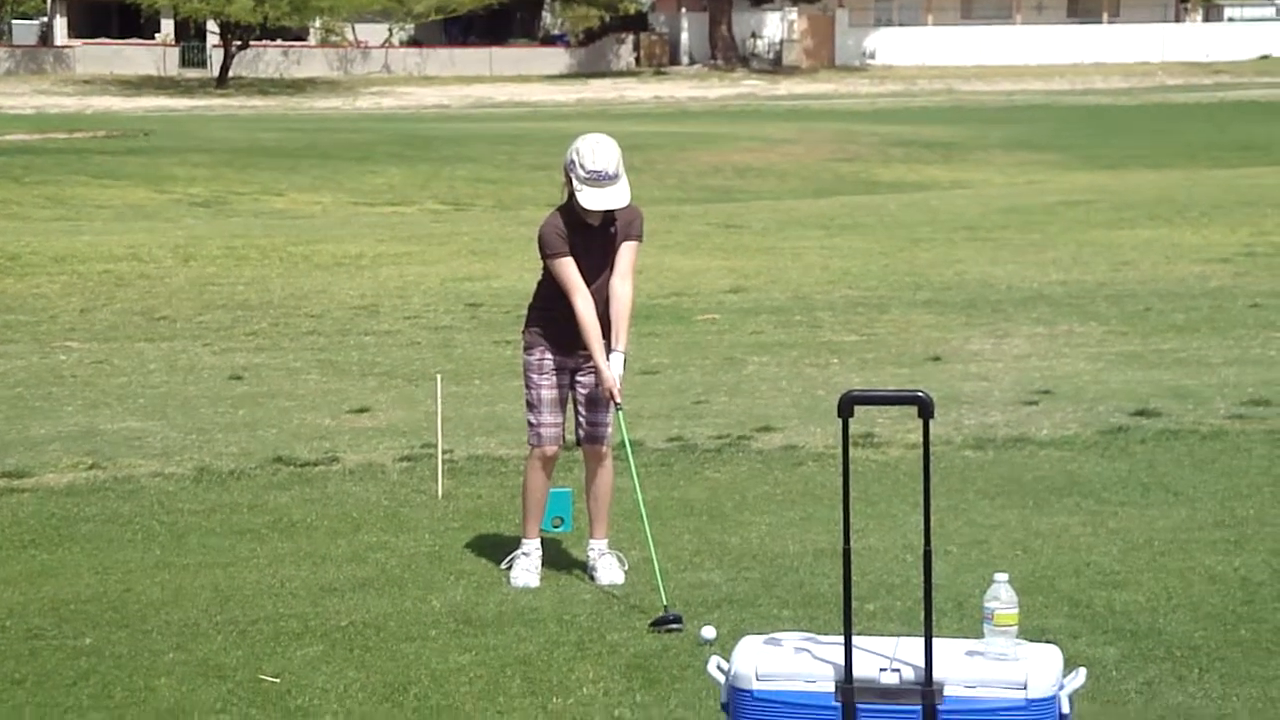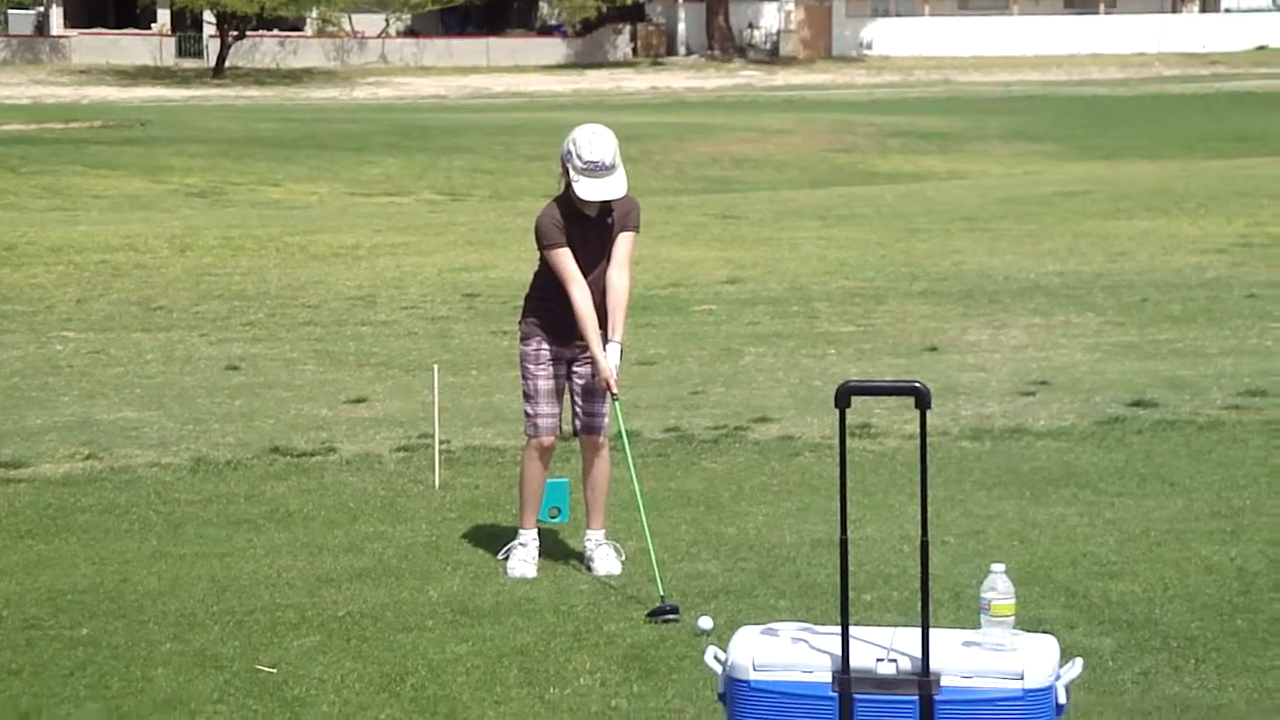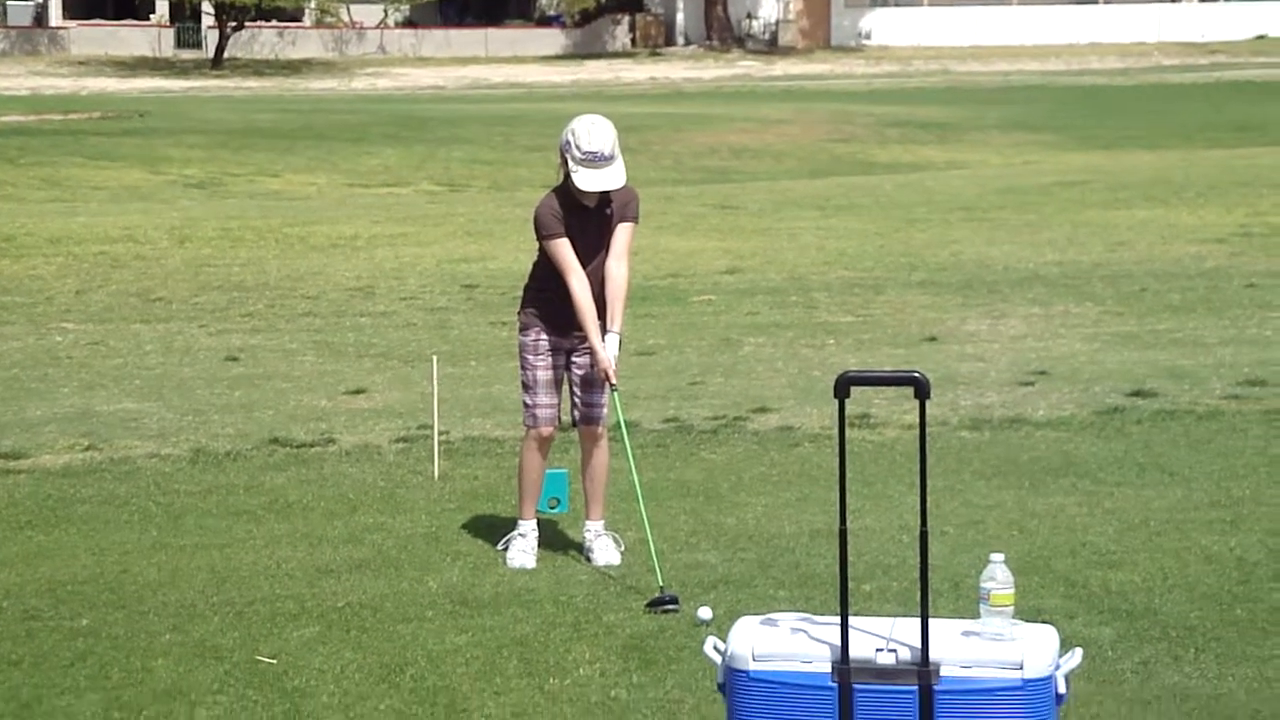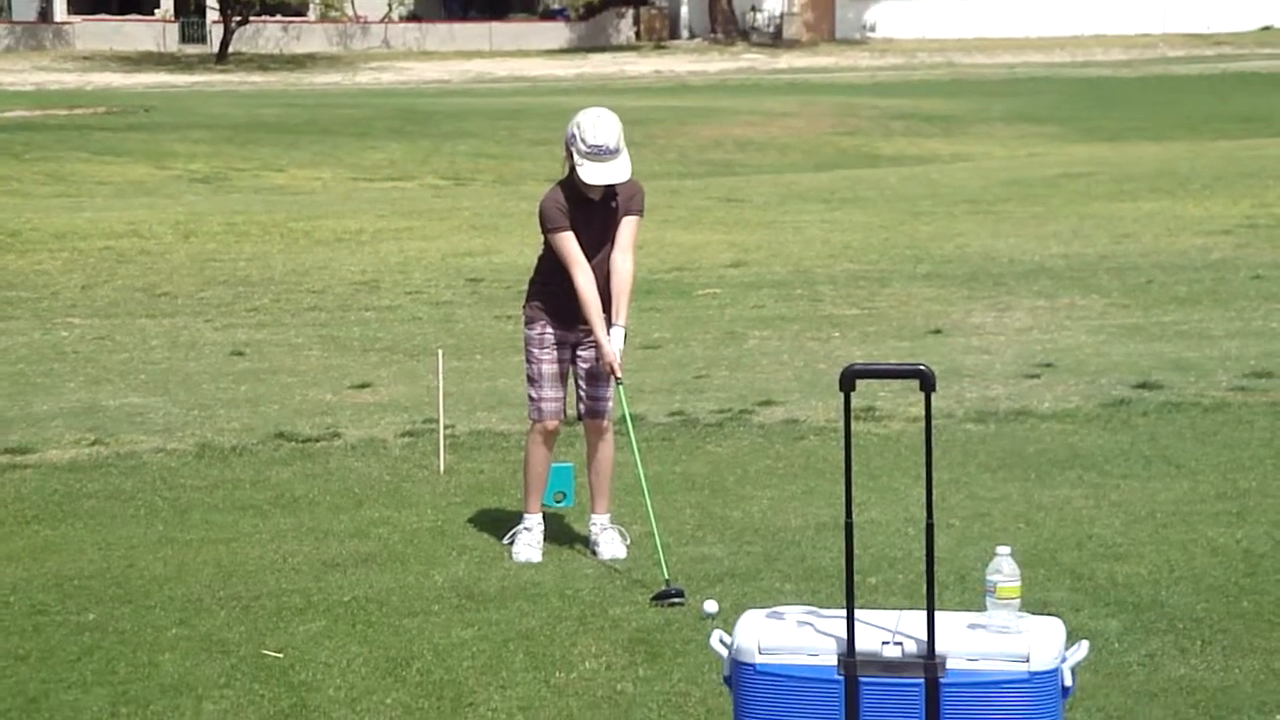
dt=0.1s
person 1, frame 1
left shoulder: (629, 218)
right shoulder: (554, 229)
left elbow: (620, 285)
right elbow: (580, 298)
left wrist: (617, 354)
right wrist: (602, 366)
left hip: (599, 344)
right hip: (549, 344)
left knee: (598, 447)
right knee: (545, 448)
left ankle: (600, 549)
right ankle: (529, 548)
person 1, frame 2
left shoulder: (626, 209)
right shoulder: (550, 220)
left elbow: (617, 276)
right elbow: (576, 289)
left wrist: (614, 345)
right wrist: (598, 357)
left hip: (596, 335)
right hip: (545, 334)
left knee: (595, 437)
right knee: (542, 438)
left ankle: (596, 539)
right ankle: (526, 539)
person 1, frame 3
left shoulder: (625, 200)
right shoulder: (549, 210)
left elbow: (616, 267)
right elbow: (576, 279)
left wrist: (613, 335)
right wrist: (597, 347)
left hip: (595, 325)
right hip: (544, 325)
left knee: (594, 428)
right knee: (541, 429)
left ankle: (596, 529)
right ankle: (525, 529)
person 1, frame 4
left shoulder: (630, 193)
right shoulder: (554, 204)
left elbow: (622, 260)
right elbow: (580, 273)
left wrist: (618, 329)
right wrist: (603, 341)
left hip: (600, 319)
right hip: (549, 319)
left knee: (599, 421)
right knee: (546, 422)
left ankle: (601, 523)
right ankle: (531, 523)
